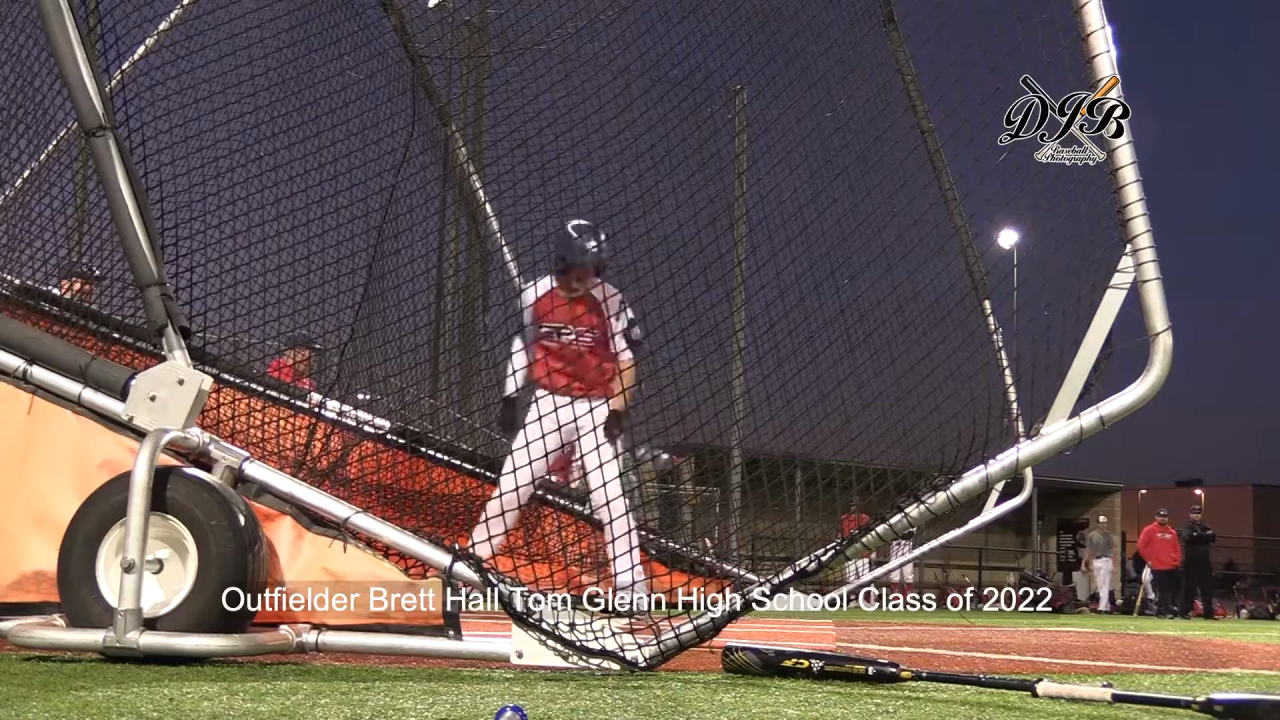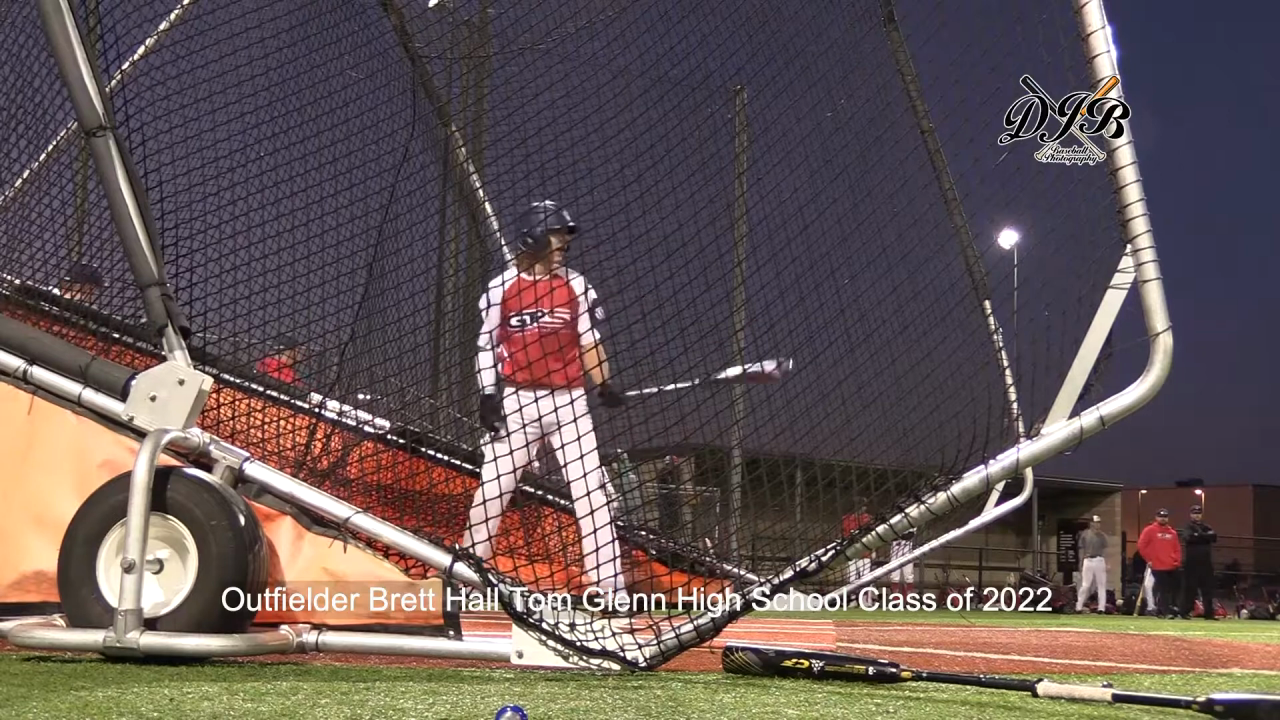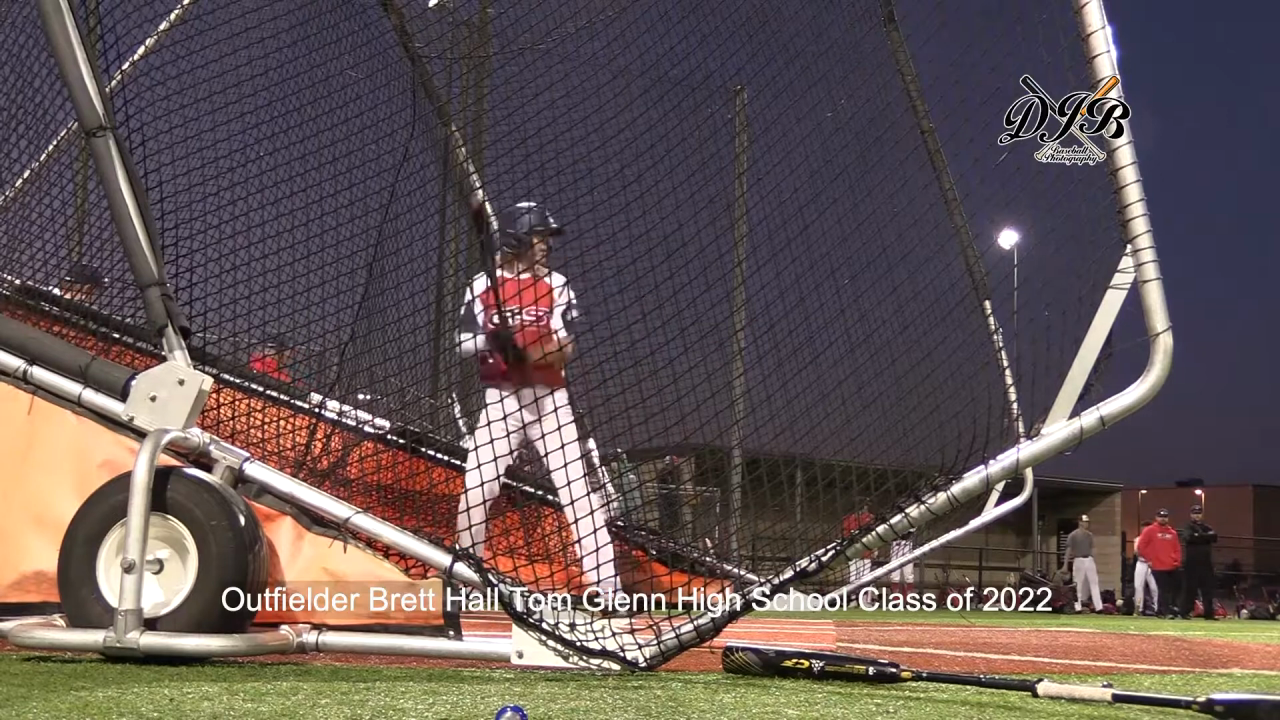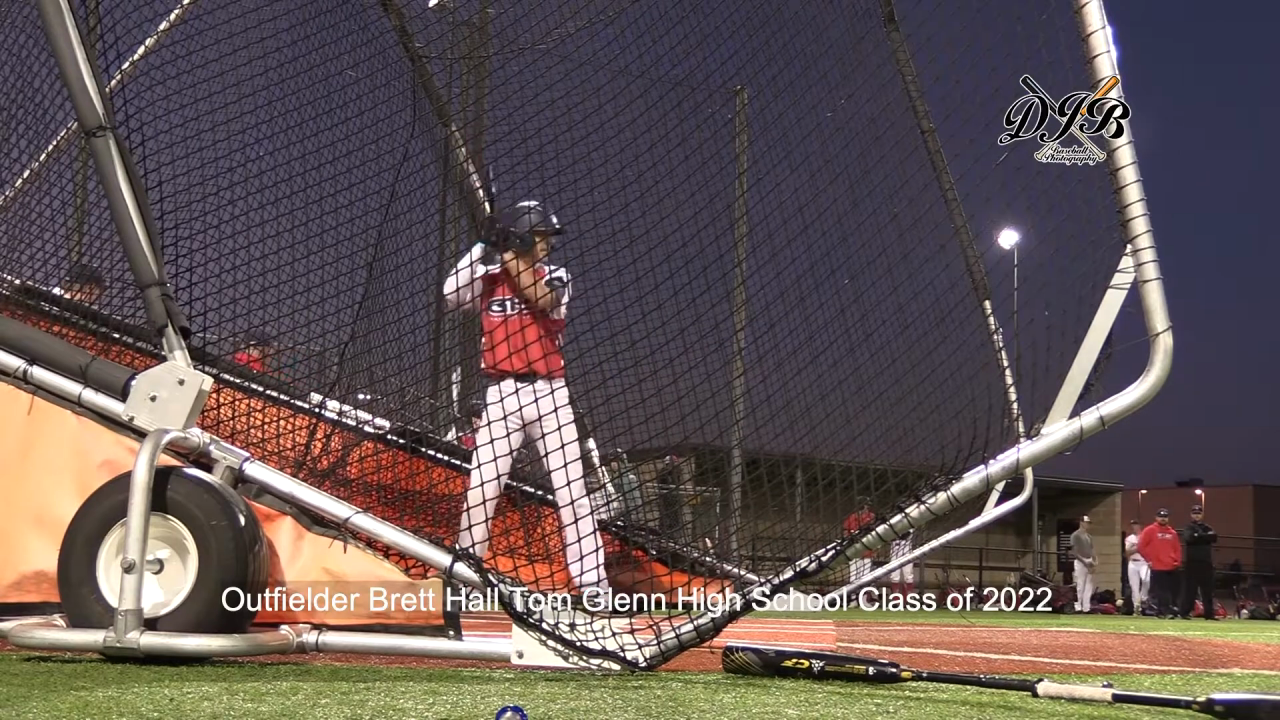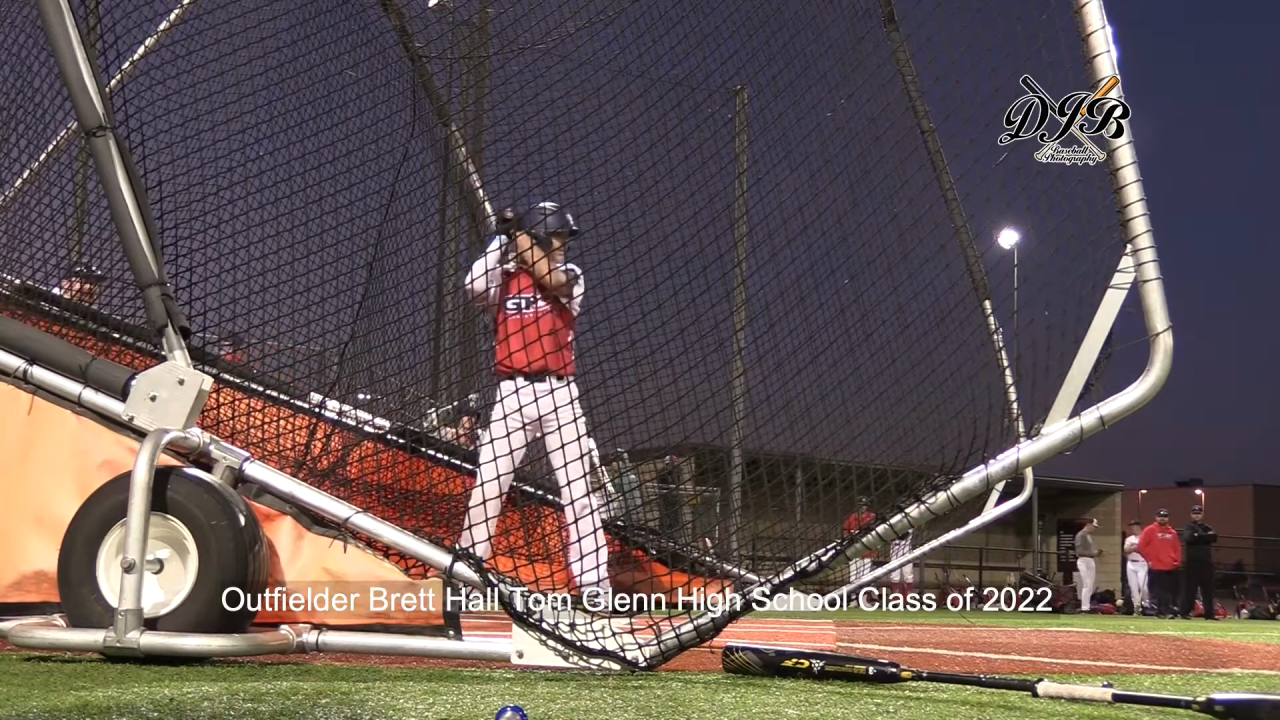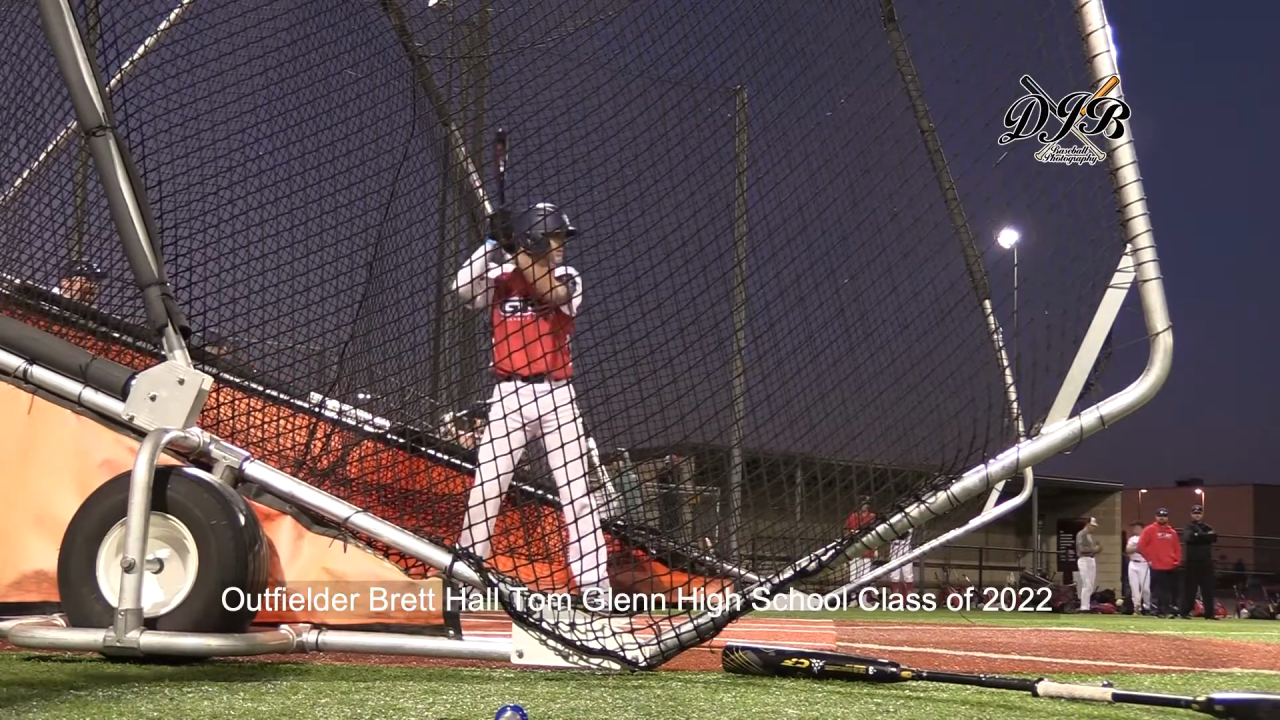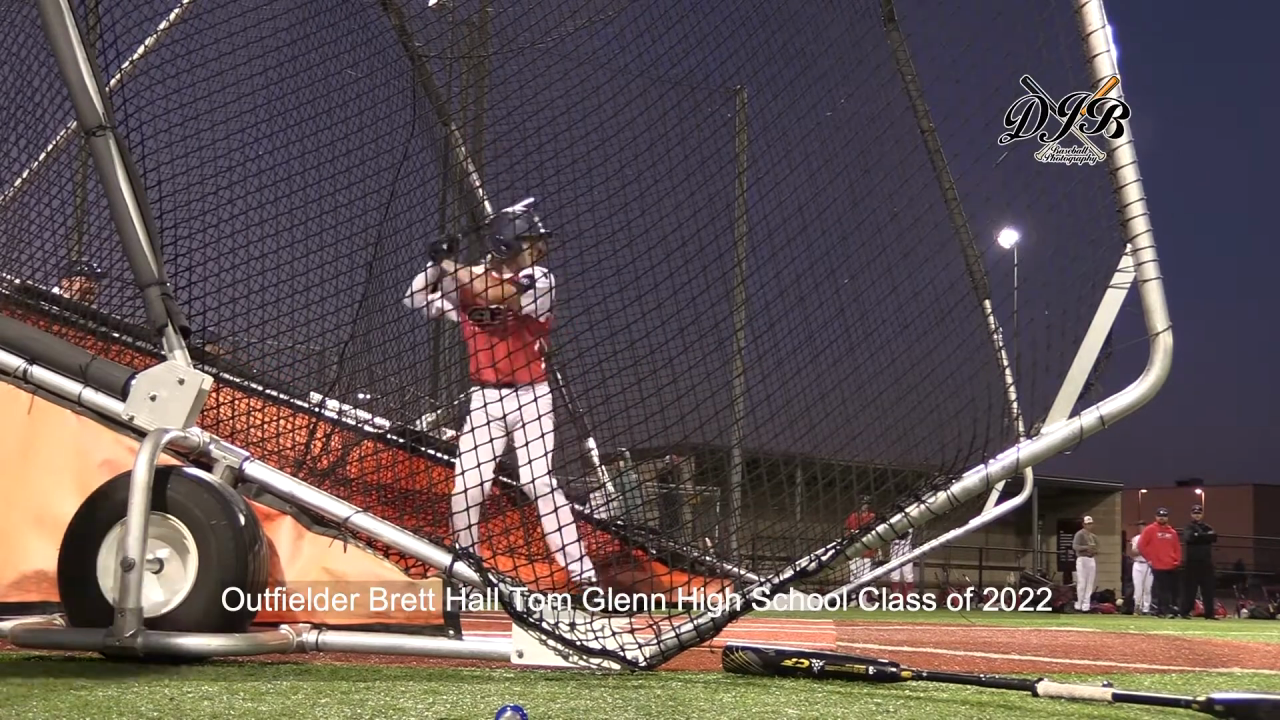
dt=0.5s
person 1, frame 1
left shoulder: (610, 303)
right shoulder: (535, 294)
left elbow: (625, 361)
right elbow: (526, 345)
left wrist: (619, 409)
right wrist: (511, 393)
left hip: (594, 408)
right hip: (547, 403)
left knee: (609, 494)
right knee: (510, 486)
left ankle: (630, 586)
person 1, frame 2
left shoulder: (576, 285)
right shoulder: (502, 287)
left elbow: (589, 343)
right elbow: (486, 345)
left wrist: (605, 385)
right wrist: (488, 396)
left hip: (568, 400)
right hip: (519, 400)
left knee: (590, 490)
right knee: (492, 489)
left ankle: (610, 585)
person 1, frame 3
left shoulder: (556, 285)
right shoulder: (483, 286)
left elbow: (564, 349)
right elbow: (465, 344)
left wrist: (523, 351)
right wrist: (490, 338)
left hip: (549, 399)
right hip: (499, 400)
left knee: (576, 487)
right knee: (476, 488)
left ankle: (604, 582)
person 1, frame 4
left shoulder: (555, 276)
right shoulder: (487, 277)
left elbow: (541, 299)
right elbow: (451, 294)
left wrist: (506, 253)
right wrist: (483, 246)
left hip: (549, 393)
right hip: (502, 394)
left knee: (571, 488)
right knee: (481, 487)
left ankle: (592, 581)
person 1, frame 5
left shoulder: (570, 275)
right shoulder: (504, 277)
left elbow: (553, 280)
right elbow: (475, 285)
left wrist: (519, 233)
right wrist: (502, 237)
left hip: (559, 393)
right hip: (512, 394)
left knee: (577, 488)
right knee: (488, 485)
left ankle: (595, 580)
person 1, frame 6
left shoulder: (568, 278)
right shoulder: (499, 278)
left elbow: (551, 293)
right elbow: (464, 288)
left wrist: (516, 250)
right wrist: (493, 242)
left hip: (556, 395)
right hip: (510, 395)
left knee: (576, 489)
right knee: (486, 486)
left ankle: (594, 580)
person 1, frame 7
left shoulder: (541, 279)
right shoulder: (466, 281)
left elbow: (498, 294)
right elbow: (418, 302)
left wrist: (450, 266)
right wrist: (438, 265)
left hip: (531, 397)
right hip: (485, 401)
left knee: (538, 481)
right knee: (467, 487)
left ankle: (583, 573)
